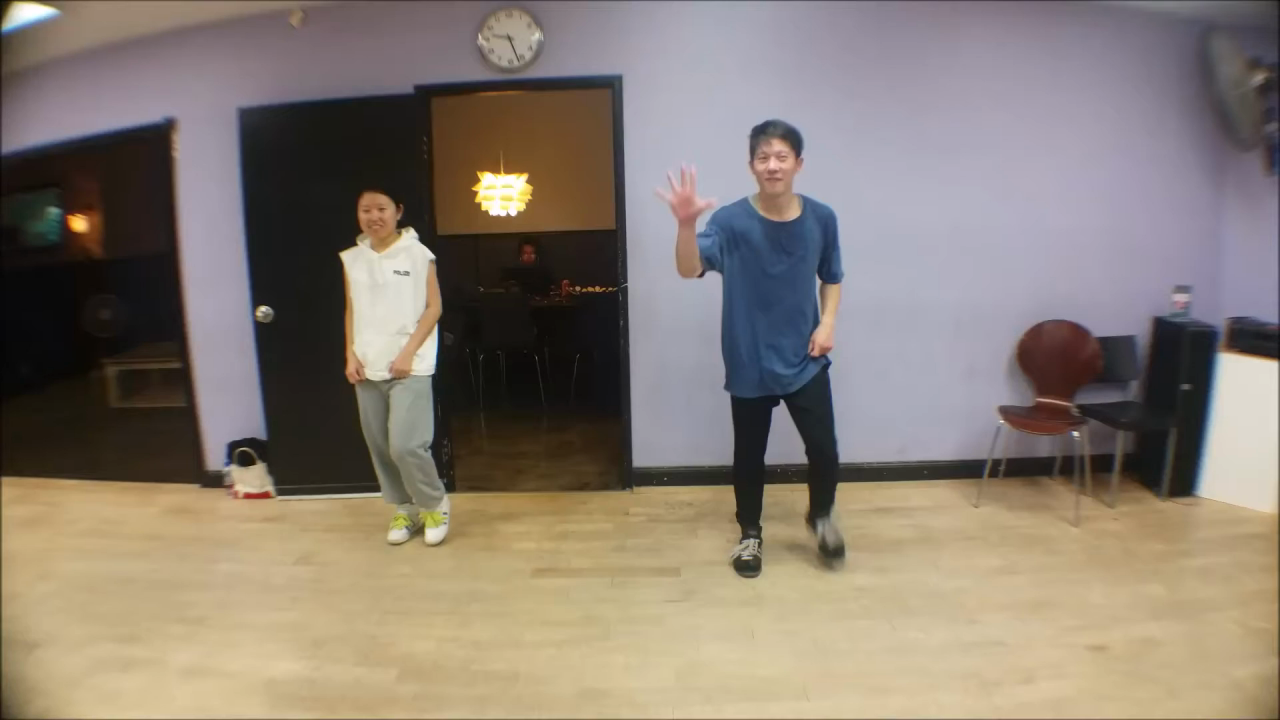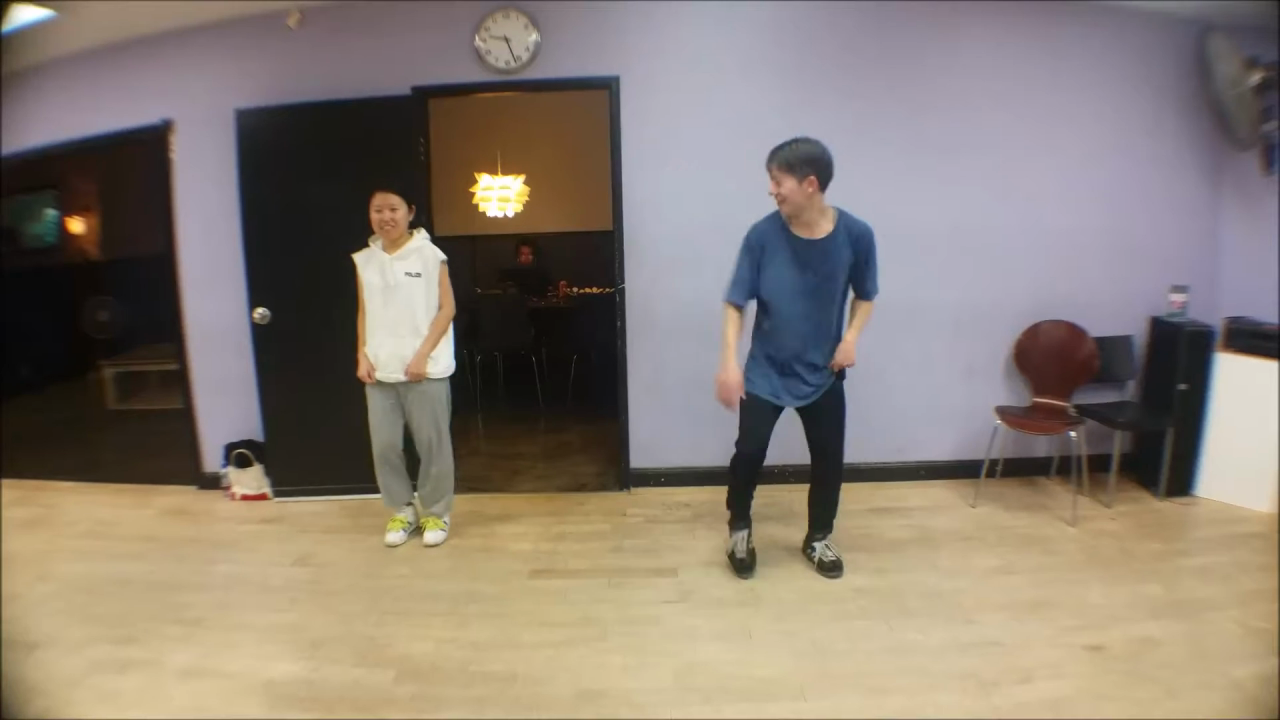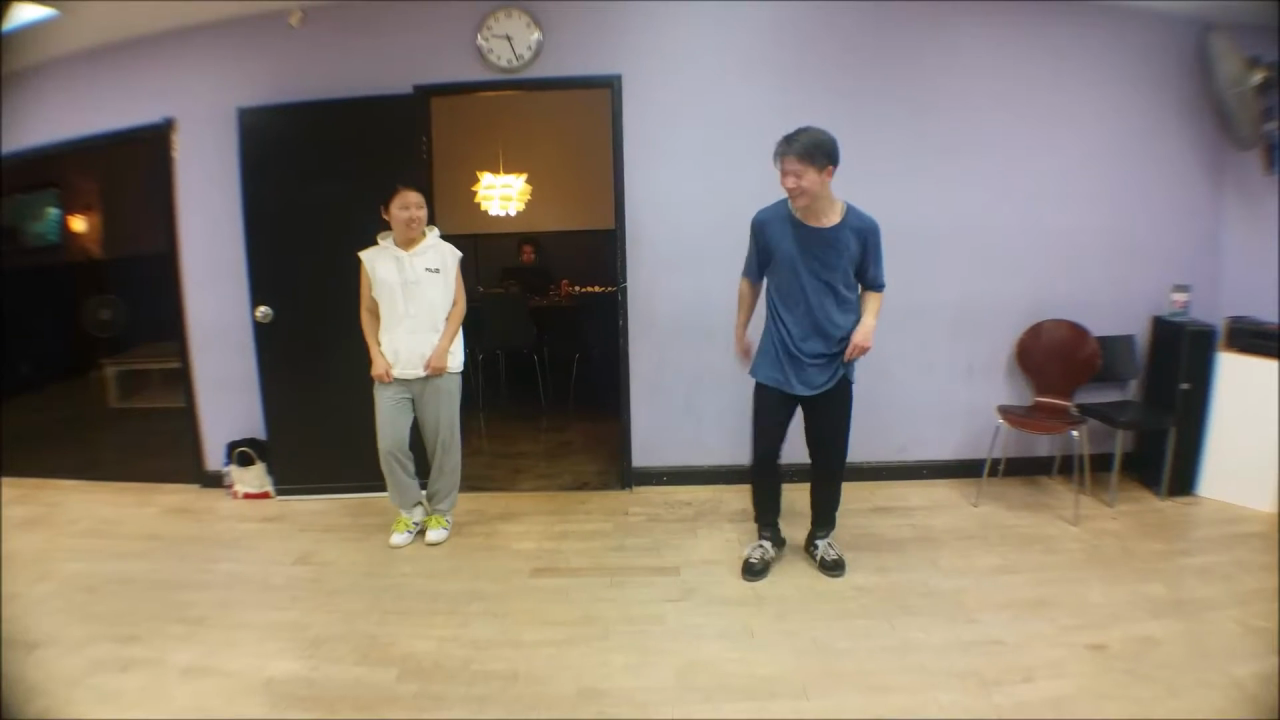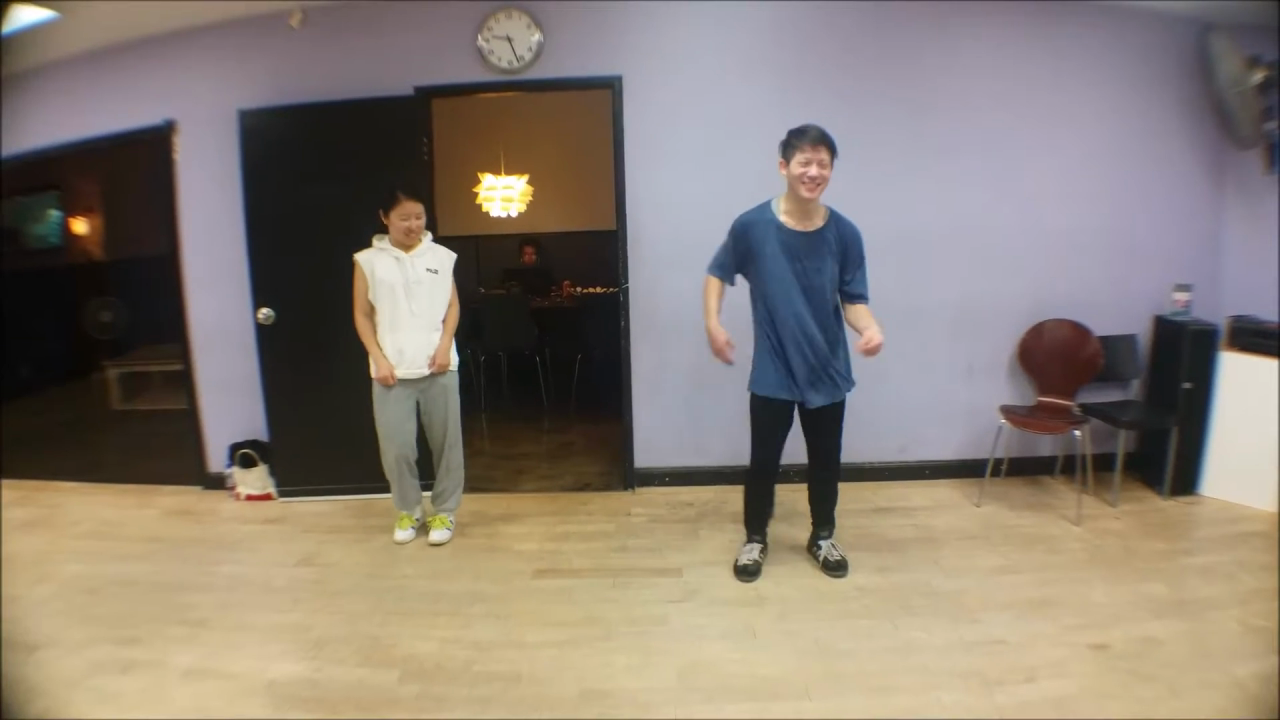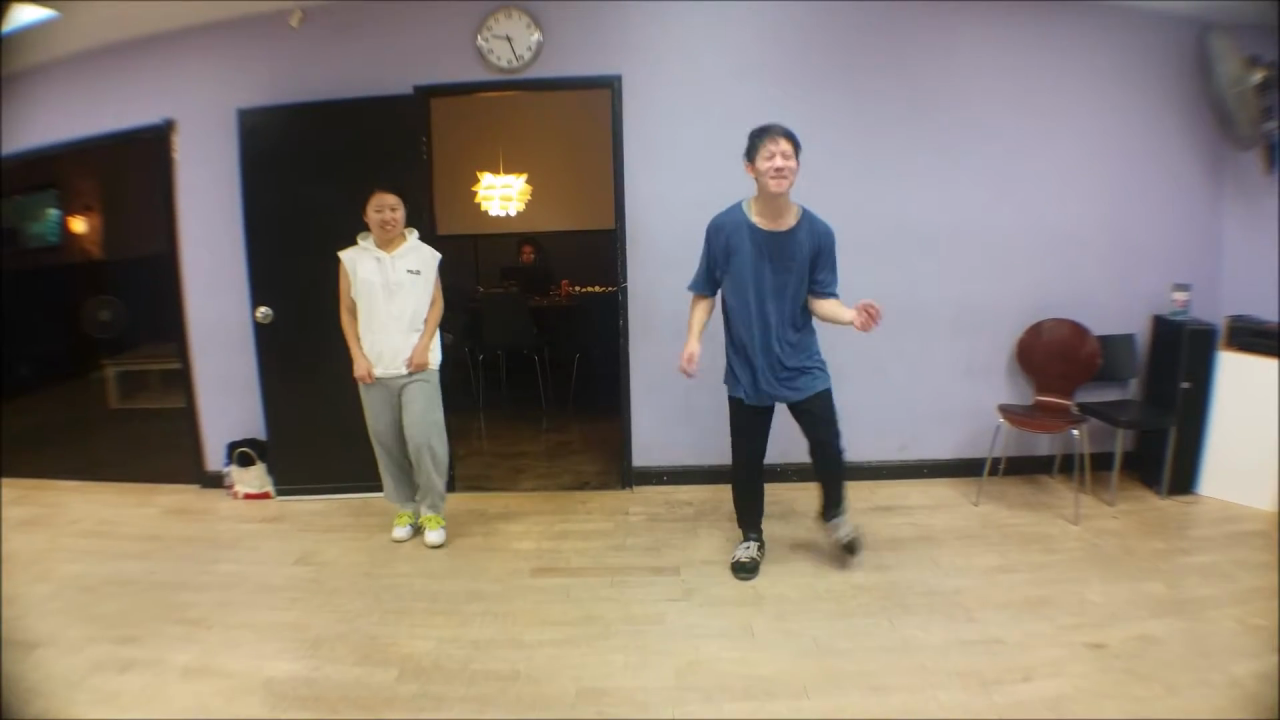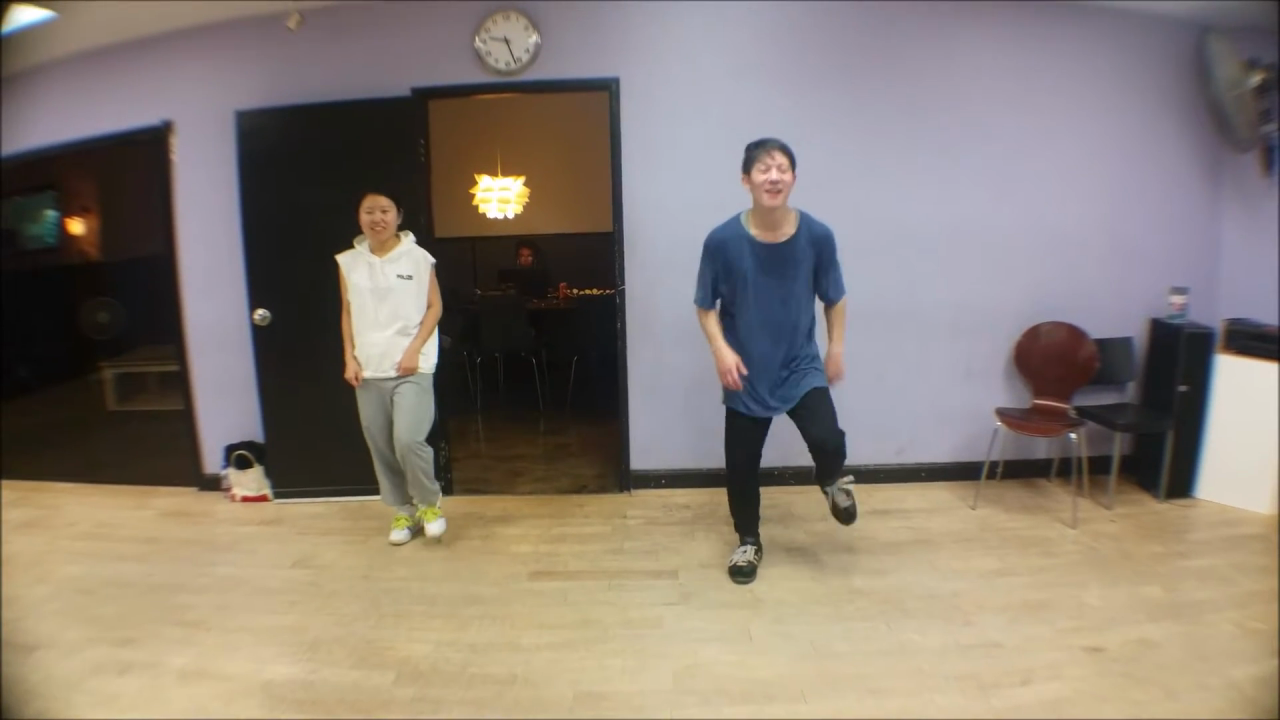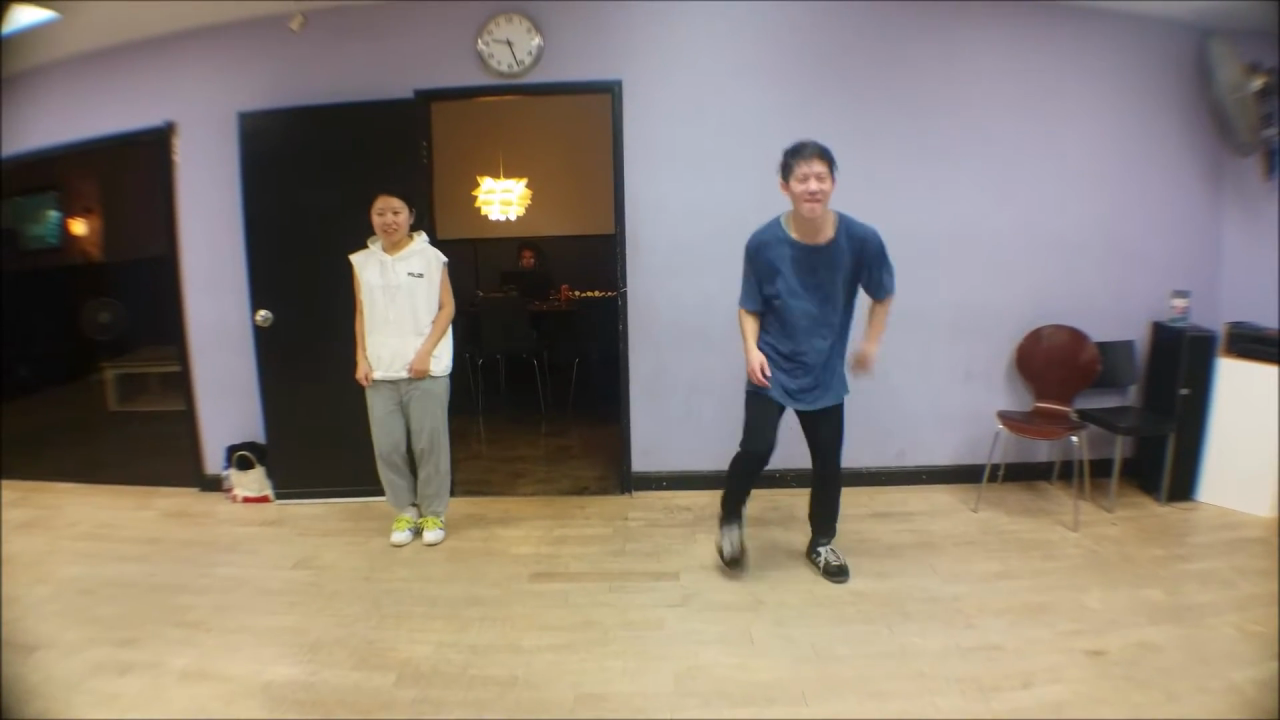
dt=0.4s
person 1, frame 1
left shoulder: (821, 219)
right shoulder: (731, 221)
left elbow: (832, 277)
right elbow: (689, 268)
left wrist: (827, 322)
right wrist: (685, 223)
left hip: (805, 361)
right hip: (749, 364)
left knee: (824, 447)
right knee: (749, 455)
left ankle: (822, 516)
right ankle: (750, 534)
person 1, frame 2
left shoulder: (856, 235)
right shoulder: (761, 236)
left elbow: (864, 295)
right elbow: (736, 302)
left wrist: (850, 339)
right wrist: (730, 361)
left hip: (822, 372)
right hip: (767, 370)
left knee: (829, 460)
right knee: (748, 453)
left ankle: (819, 537)
right ankle: (739, 527)
person 1, frame 3
left shoulder: (860, 228)
right shoulder: (767, 222)
left elbow: (871, 287)
right elbow: (751, 277)
left wrist: (866, 325)
right wrist: (740, 330)
left hip: (834, 365)
right hip: (777, 363)
left knee: (829, 454)
right knee: (765, 451)
left ankle: (820, 536)
right ankle: (768, 536)
person 1, frame 4
left shoulder: (845, 233)
right shoulder: (751, 225)
left elbow: (854, 299)
right elbow: (717, 274)
left wrist: (869, 329)
right wrist: (714, 324)
left hip: (828, 369)
right hip: (774, 370)
left knee: (824, 459)
right knee: (764, 459)
left ankle: (822, 536)
right ankle: (754, 537)
person 1, frame 5
left shoulder: (817, 232)
right shoulder: (724, 227)
left elbow: (818, 298)
right elbow: (703, 293)
left wrist: (852, 314)
right wrist: (693, 338)
left hip: (801, 363)
right hip: (746, 367)
left knee: (828, 449)
right knee: (748, 457)
left ankle: (834, 513)
right ankle: (751, 537)
person 1, frame 6
left shoulder: (817, 236)
right shoulder: (722, 240)
left elbow: (834, 298)
right elbow: (707, 306)
left wrist: (836, 350)
right wrist: (721, 352)
left hip: (802, 368)
right hip: (747, 375)
left knee: (827, 443)
right knee: (742, 465)
left ankle: (833, 480)
right ankle: (748, 540)
person 1, frame 7
left shoulder: (860, 239)
right shoulder: (764, 242)
left elbow: (881, 294)
right elbow: (750, 306)
left wrist: (870, 341)
right wrist: (751, 349)
left hip: (825, 372)
right hip: (775, 366)
left knee: (828, 462)
right knee: (756, 448)
left ankle: (822, 542)
right ankle: (732, 522)
person 2, frame 1
left shoulder: (417, 254)
right shoulder: (352, 259)
left elbow: (433, 307)
right elbow: (351, 311)
left wrist: (409, 352)
right wrist: (350, 354)
left hip: (409, 367)
right hip: (368, 369)
left knee: (405, 445)
right knee: (380, 447)
left ankle: (434, 503)
right ankle: (405, 509)
person 2, frame 2
left shoulder: (429, 255)
right shoulder: (365, 260)
left elbow: (446, 308)
right elbow: (364, 312)
left wrist: (422, 355)
right wrist: (362, 356)
left hip: (425, 369)
right hip: (380, 371)
left knee: (432, 445)
right knee: (383, 446)
left ankle: (436, 513)
right ankle: (403, 511)
person 2, frame 3
left shoulder: (445, 253)
right shoulder: (373, 259)
left elbow: (459, 304)
right elbow: (368, 311)
left wrist: (442, 348)
right wrist: (376, 355)
left hip: (439, 367)
right hip: (393, 369)
left knee: (443, 443)
right knee: (389, 444)
left ankle: (440, 511)
right ankle: (410, 511)
person 2, frame 4
left shoulder: (440, 257)
right shoulder: (368, 261)
left elbow: (452, 305)
right elbow: (362, 315)
left wrist: (445, 346)
right wrist: (378, 359)
left hip: (437, 367)
right hip: (392, 371)
left knee: (446, 442)
right knee: (397, 448)
left ankle: (444, 511)
right ankle: (408, 510)
person 2, frame 5
left shoulder: (424, 255)
right shoulder: (352, 260)
left elbow: (436, 304)
right elbow: (347, 312)
left wrist: (423, 346)
right wrist: (357, 356)
left hip: (418, 365)
right hip: (374, 368)
left knee: (425, 439)
right knee: (387, 443)
left ankle: (432, 510)
right ankle: (406, 508)
person 2, frame 6
left shoulder: (418, 258)
right shoulder: (348, 262)
left elbow: (434, 307)
right elbow: (347, 313)
left wrist: (413, 351)
right wrist: (350, 358)
left hip: (412, 368)
right hip: (369, 370)
left knee: (408, 440)
right knee: (381, 447)
left ankle: (429, 502)
right ankle: (403, 510)
person 2, frame 7
left shoulder: (430, 258)
right shoulder: (362, 262)
left elbow: (447, 308)
right elbow: (361, 314)
left wrist: (425, 352)
right wrist: (361, 358)
left hip: (426, 370)
right hip: (380, 372)
left knee: (430, 445)
right knee: (387, 449)
left ankle: (433, 513)
right ankle: (405, 512)
